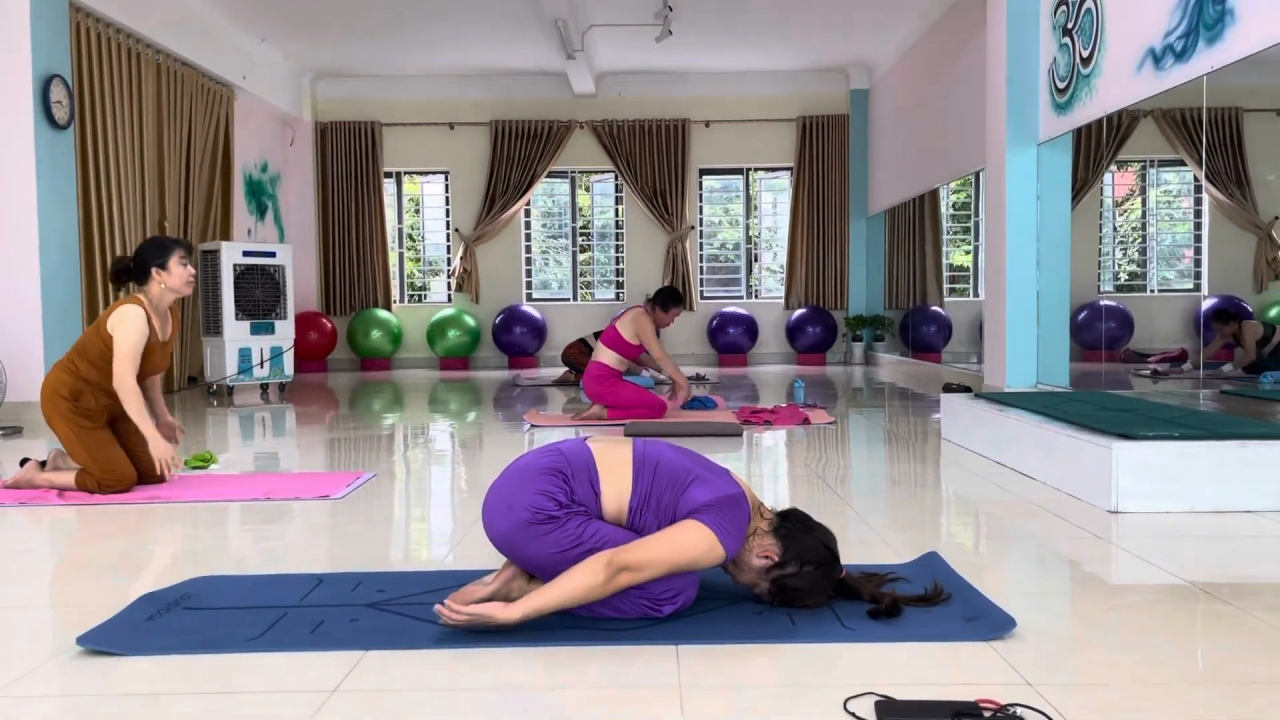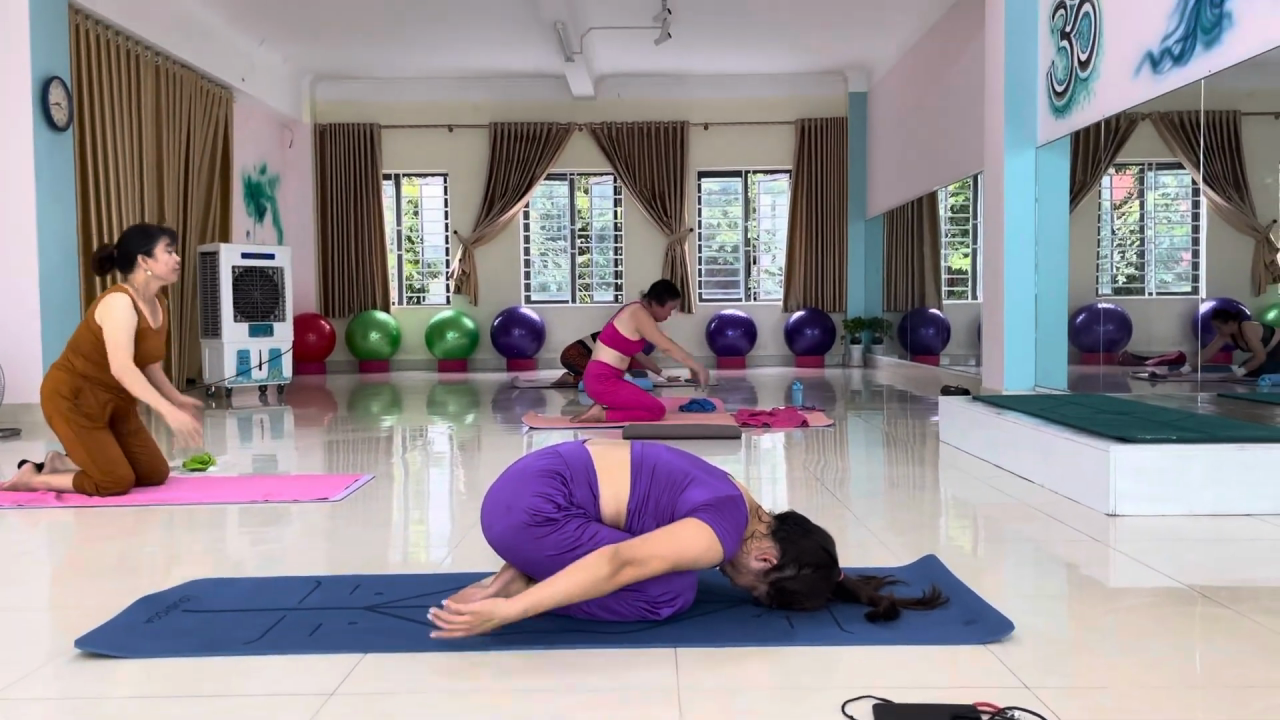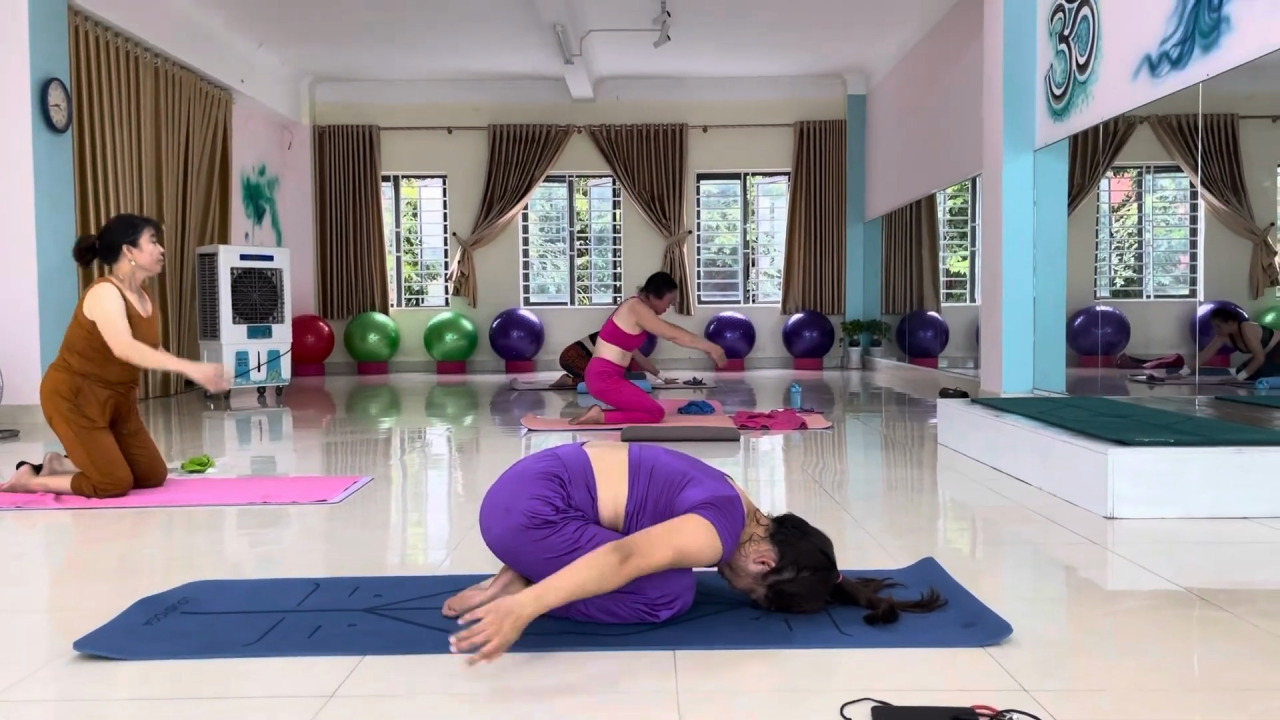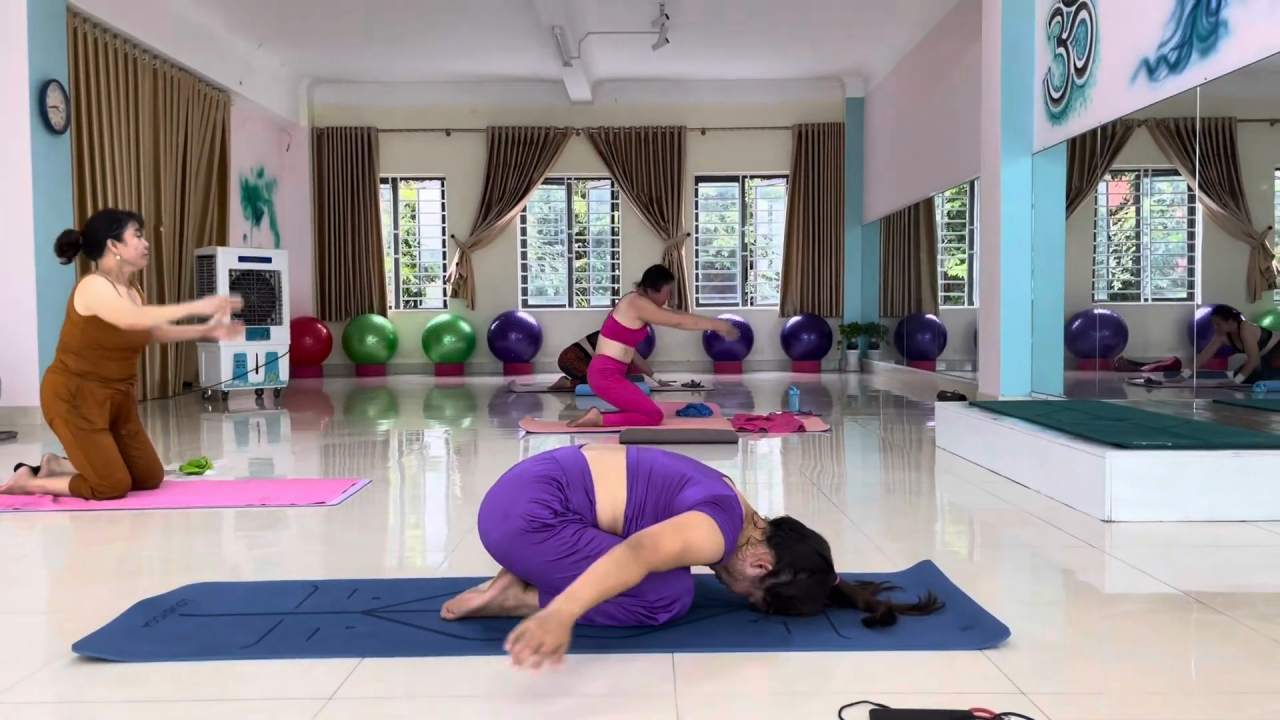
dt=0.1s
person 1, frame 1
left shoulder: (731, 497)
right shoulder: (723, 533)
right elbow: (618, 569)
right wrist: (514, 613)
left hip: (533, 479)
right hip: (531, 505)
left knee: (661, 564)
right knee: (671, 591)
left ankle: (526, 573)
right ankle: (519, 592)
person 1, frame 2
left shoulder: (729, 500)
right shoulder: (718, 531)
right elbow: (619, 563)
right wrist: (511, 611)
left hip: (533, 482)
right hip: (527, 506)
left knee: (667, 564)
right knee: (670, 591)
left ankle: (526, 572)
right ankle: (512, 595)
person 1, frame 3
left shoulder: (728, 504)
right shoulder: (719, 531)
right elbow: (625, 556)
right wrist: (524, 609)
left hip: (534, 485)
right hip: (528, 509)
left knee: (668, 571)
right knee: (669, 595)
left ankle: (527, 574)
right ankle: (518, 597)
person 1, frame 4
left shoulder: (725, 503)
right shoulder: (718, 533)
right elbow: (636, 551)
right wrist: (560, 617)
left hip: (530, 487)
right hip: (525, 515)
left knee: (662, 576)
right knee: (668, 596)
left ankle: (527, 579)
right ankle: (522, 600)
person 2, frame 1
left shoulder: (170, 315)
right shoulder: (133, 314)
right elbow: (123, 382)
left wrist: (161, 416)
right wrist: (154, 438)
left hip: (109, 404)
right hip: (71, 400)
left knee: (156, 471)
right knee: (119, 480)
left ankle: (61, 462)
right ankle: (35, 476)
person 2, frame 2
left shoulder: (159, 305)
right shoulder: (120, 303)
right elbow: (122, 369)
left wrist: (175, 397)
right wrist: (169, 412)
left hip: (116, 401)
right hip: (75, 398)
left knee: (155, 474)
right knee: (116, 482)
left ankle: (61, 463)
right ankle: (31, 479)
person 2, frame 3
left shoulder: (141, 296)
right shoulder: (104, 293)
left elbow: (152, 350)
right elbow: (125, 348)
left wrist: (193, 372)
right wrist: (189, 366)
left hip: (117, 398)
right hip: (74, 398)
left knee: (154, 476)
right knee: (115, 484)
left ankle: (61, 465)
right ankle: (31, 479)
person 2, frame 4
left shoulder: (129, 289)
right shoulder: (93, 287)
left elbow: (156, 332)
right elbow: (131, 319)
left wrist: (205, 330)
right wrist: (197, 308)
left hip: (116, 398)
right hip: (74, 398)
left knee: (150, 478)
right knee: (113, 486)
left ankle: (56, 466)
right ankle: (28, 481)
